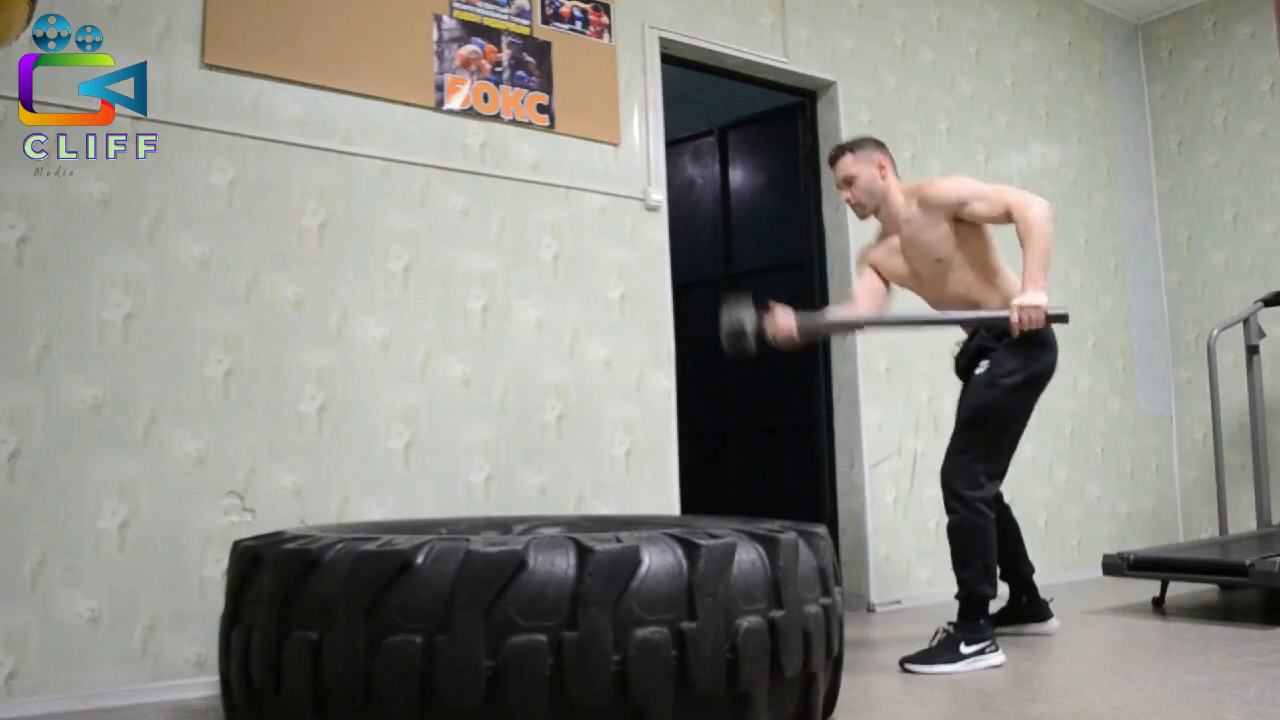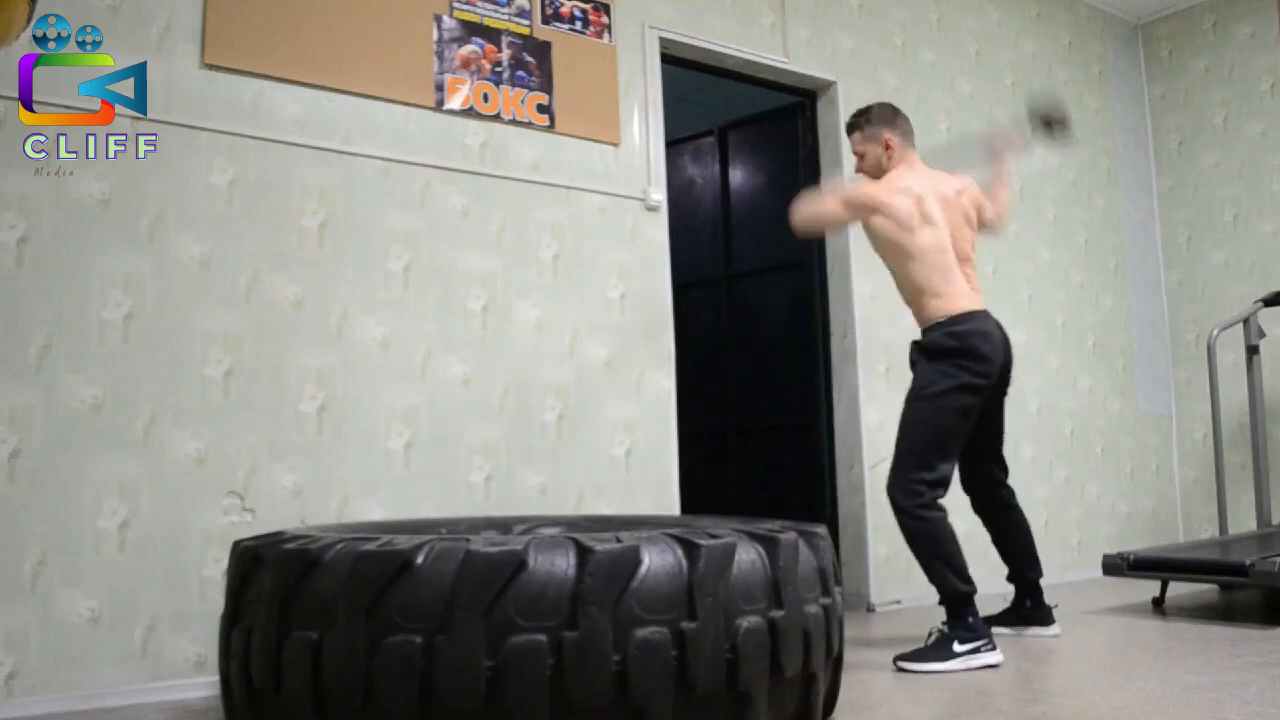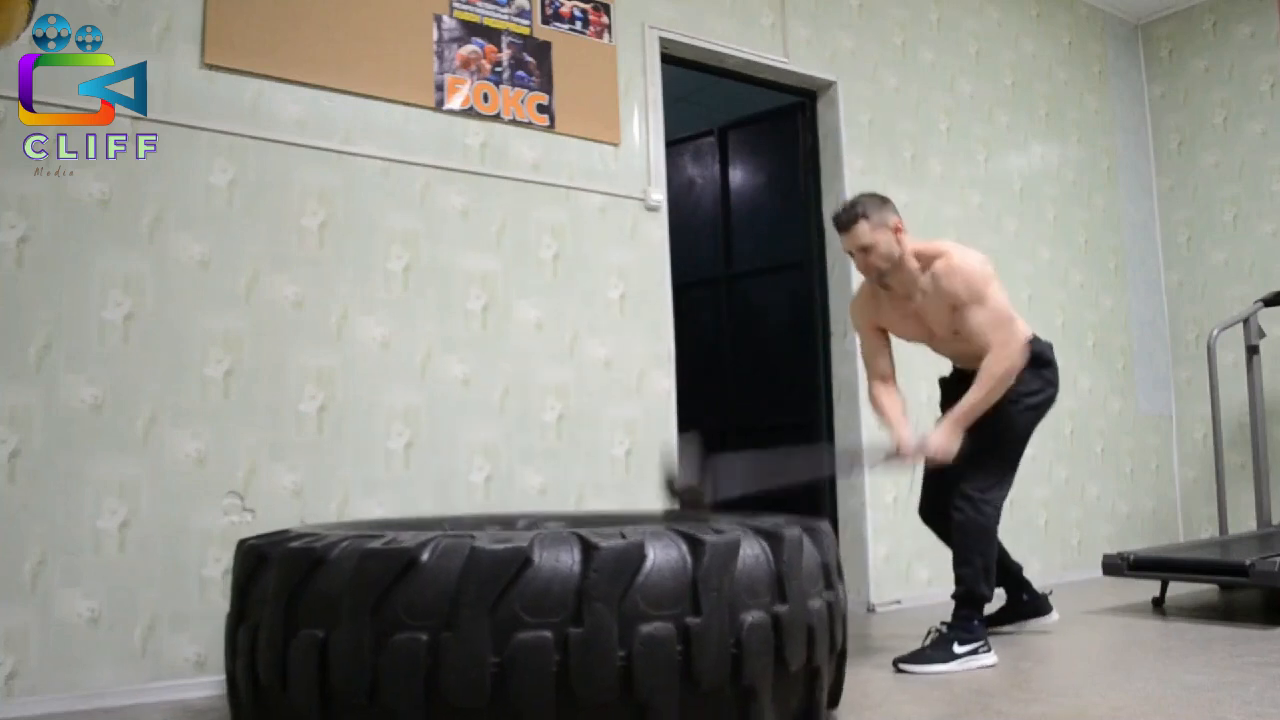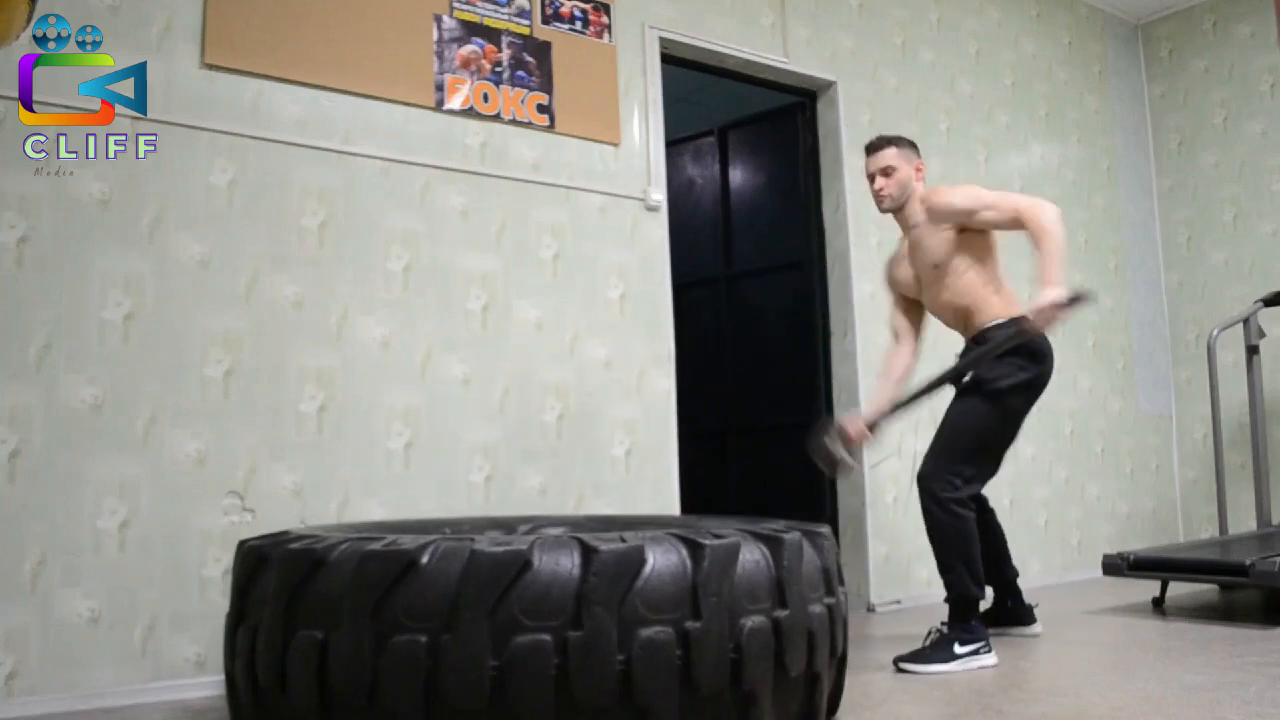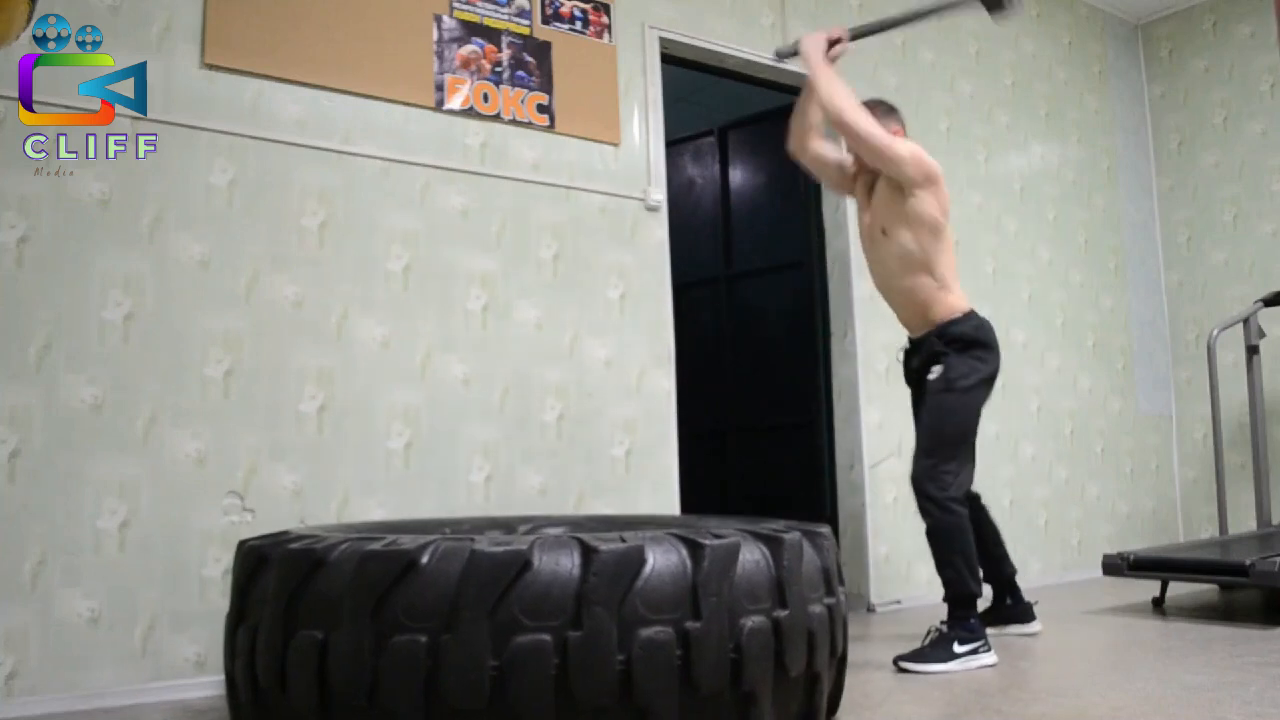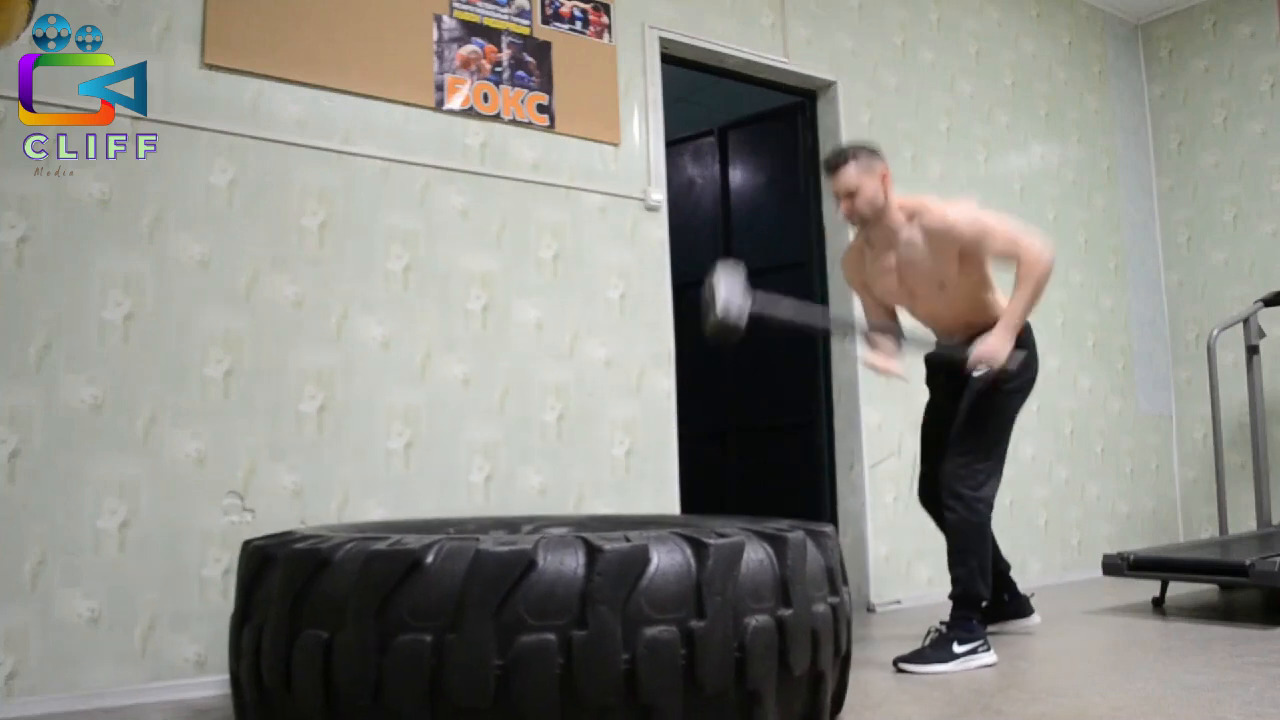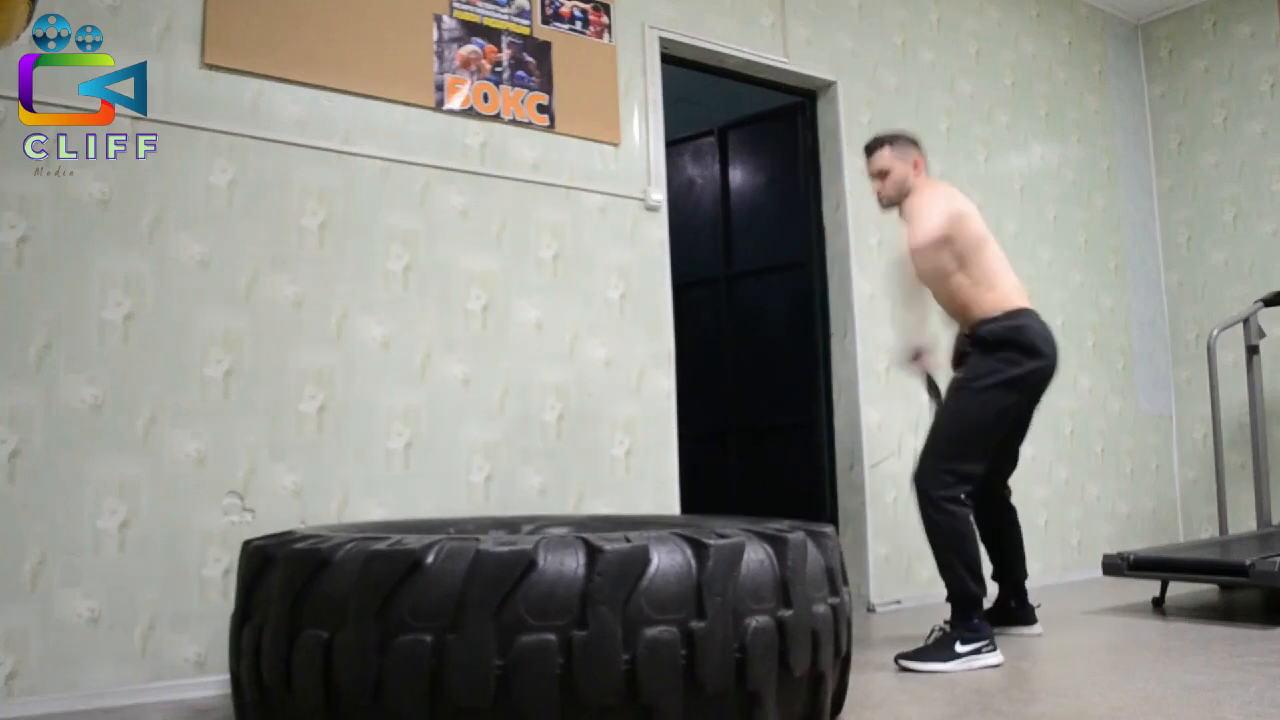
dt=0.7s
person 1, frame 1
left shoulder: (939, 197)
right shoulder: (876, 257)
left elbow: (1031, 207)
right elbow: (859, 313)
left wrist: (1034, 288)
right wrist: (799, 327)
left hip: (1017, 342)
right hip: (983, 349)
left knee: (964, 480)
right knee: (975, 483)
left ankle: (973, 633)
right ankle: (1027, 602)
person 1, frame 2
left shoulder: (879, 194)
right shoulder: (957, 186)
left elbow: (803, 217)
right elbow: (994, 218)
left wrist: (829, 196)
right wrist: (1003, 161)
left hip: (953, 350)
right hip: (981, 341)
left knee: (911, 489)
right knee: (987, 482)
left ankle: (967, 633)
right ankle: (1032, 604)
person 1, frame 3
left shoulder: (957, 268)
right shoulder: (867, 306)
left elbow: (1009, 350)
right elbow: (881, 380)
left wrist: (954, 426)
right wrist: (902, 435)
left hip: (1024, 372)
right hip: (967, 379)
left knee: (973, 490)
right knee: (937, 506)
left ankle: (967, 633)
right ankle: (1024, 597)
person 1, frame 4
left shoulder: (947, 204)
right shoulder: (898, 268)
left elbow: (1040, 212)
right elbow: (904, 346)
left wrist: (1050, 285)
right wrist: (868, 415)
left hip: (1015, 350)
right hip: (998, 359)
left knee: (941, 482)
right knee: (961, 488)
left ankle: (967, 634)
right ankle: (1011, 605)
person 1, frame 5
left shoulder: (913, 170)
right shoulder: (866, 184)
left elbow: (847, 115)
right elbow: (801, 144)
left wrist: (815, 58)
right wrist: (818, 74)
left hip: (959, 346)
right hip: (932, 352)
left knee: (937, 485)
right knee: (951, 487)
left ankle: (967, 633)
right ankle: (1010, 604)
person 1, frame 6
left shoulder: (944, 221)
right shoulder: (857, 262)
left elbow: (1036, 256)
right elbow: (883, 330)
left wrist: (1005, 333)
right wrist: (882, 354)
left hip: (1000, 353)
right hip: (951, 357)
left knee: (962, 482)
right knee: (936, 490)
left ankle: (968, 633)
right ankle: (1006, 599)
person 1, frame 7
left shoulder: (929, 200)
right shoulder: (937, 216)
left elbow: (921, 244)
left wrist: (912, 335)
left hip: (1006, 345)
right hip: (1020, 346)
left knee: (938, 479)
right knee: (984, 481)
left ankle: (970, 632)
right ankle: (1014, 603)
